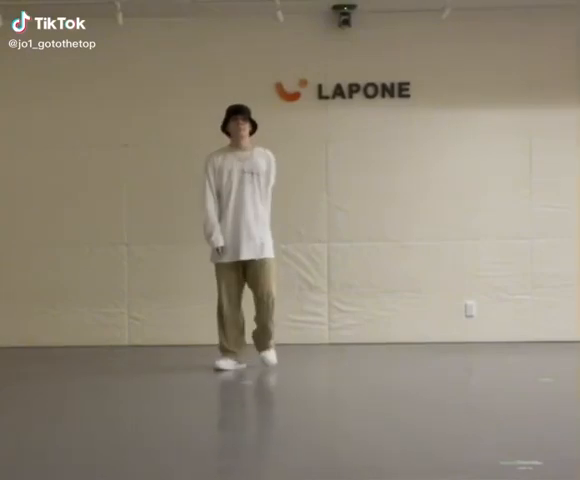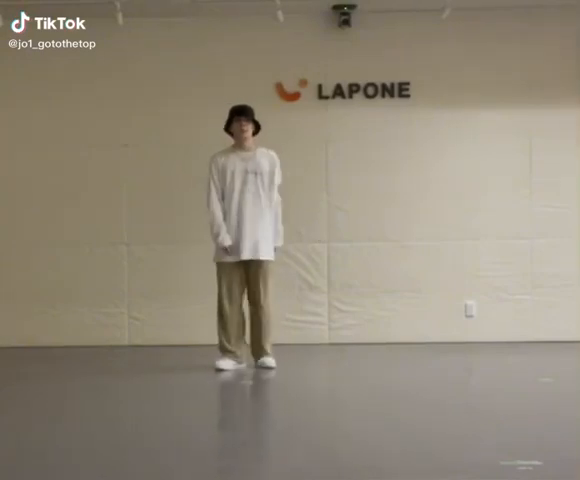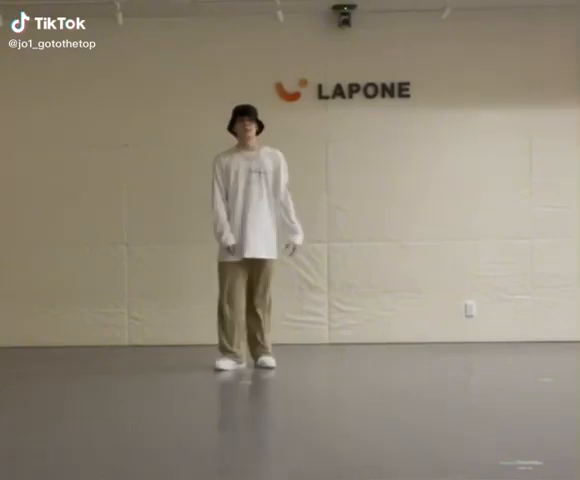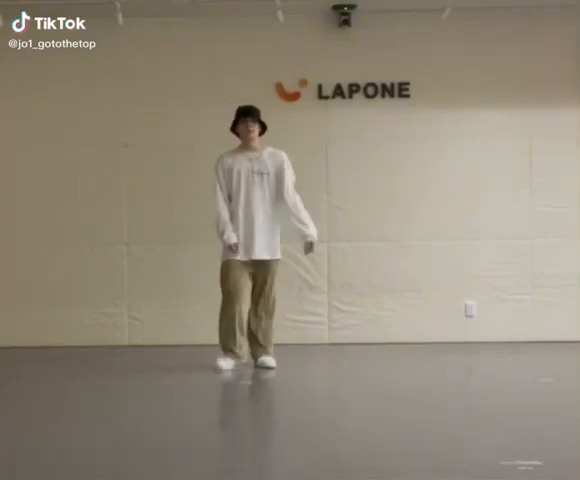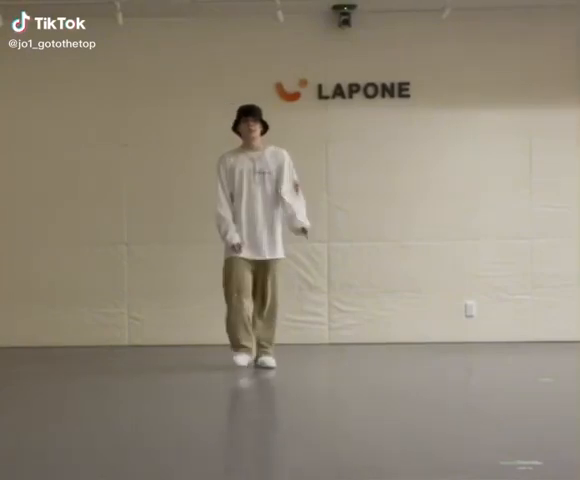
dt=0.1s
person 1, frame 1
left shoulder: (266, 157)
right shoulder: (215, 160)
left elbow: (266, 199)
right elbow: (210, 201)
right wrist: (215, 236)
left hip: (259, 240)
right hip: (228, 242)
left knee: (266, 295)
right knee: (228, 301)
left ankle: (265, 344)
right ankle: (232, 354)
person 1, frame 2
left shoulder: (270, 158)
right shoulder: (219, 161)
left elbow: (274, 200)
right elbow: (214, 202)
left wrist: (277, 235)
right wrist: (222, 236)
left hip: (261, 241)
right hip: (229, 242)
left knee: (261, 301)
right knee: (229, 301)
left ankle: (263, 352)
right ankle: (232, 354)
person 1, frame 3
left shoulder: (274, 158)
right shoulder: (223, 161)
left elbow: (283, 199)
right elbow: (219, 202)
left wrist: (295, 233)
right wrist: (225, 236)
left hip: (265, 241)
right hip: (234, 243)
left knee: (262, 301)
right knee: (230, 300)
left ankle: (263, 352)
right ankle: (231, 354)
person 1, frame 4
left shoulder: (278, 157)
right shoulder: (226, 161)
left elbow: (290, 197)
right elbow: (221, 202)
left wrist: (309, 230)
right wrist: (227, 234)
left hip: (267, 242)
right hip: (238, 243)
left knee: (265, 301)
right knee: (234, 297)
left ankle: (263, 351)
right ankle: (231, 352)
person 1, frame 5
left shoulder: (279, 156)
right shoulder: (227, 160)
left elbow: (290, 193)
right elbow: (223, 202)
left wrist: (299, 220)
right wrist: (230, 234)
left hip: (269, 242)
right hip: (240, 242)
left knee: (267, 300)
right knee: (237, 294)
left ankle: (264, 351)
right ankle: (243, 348)
